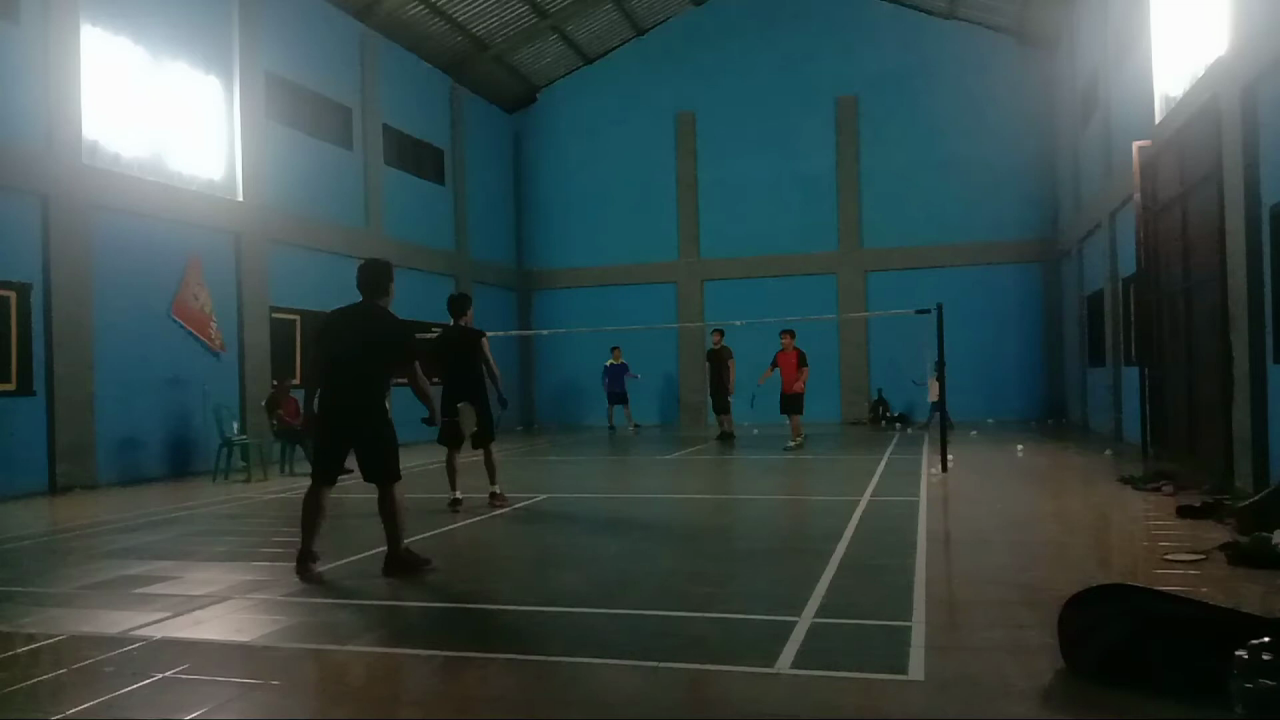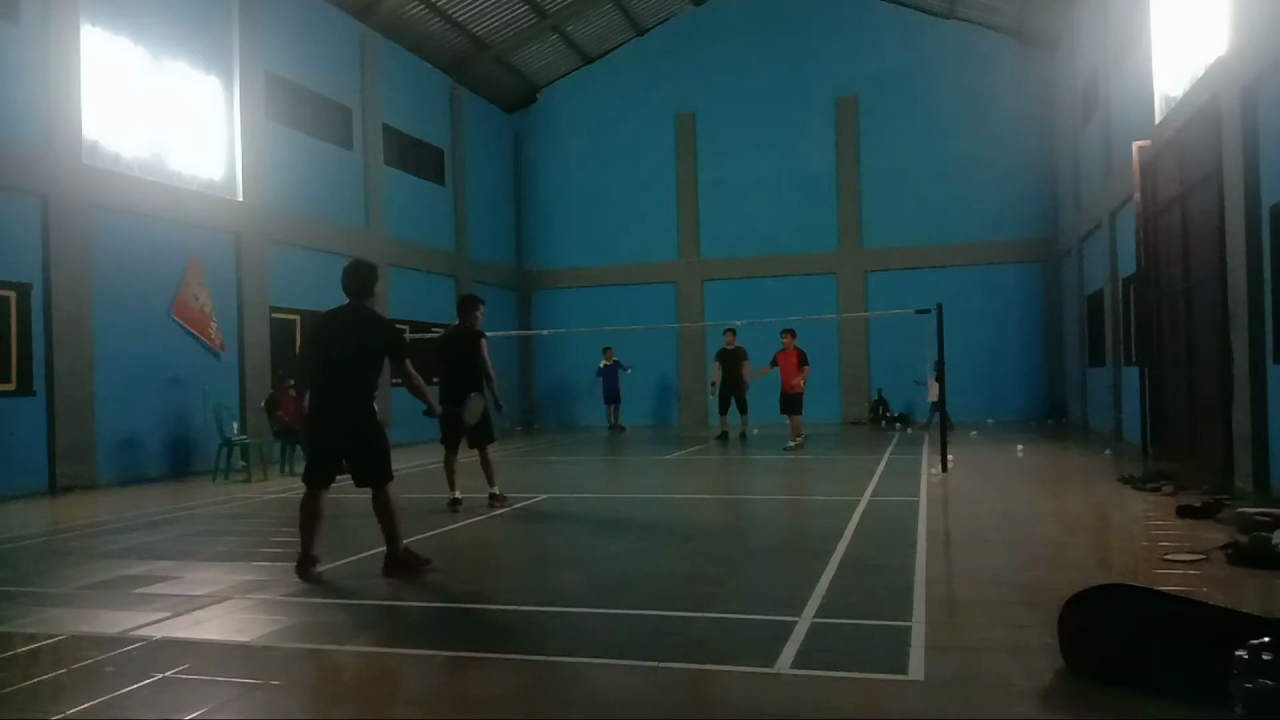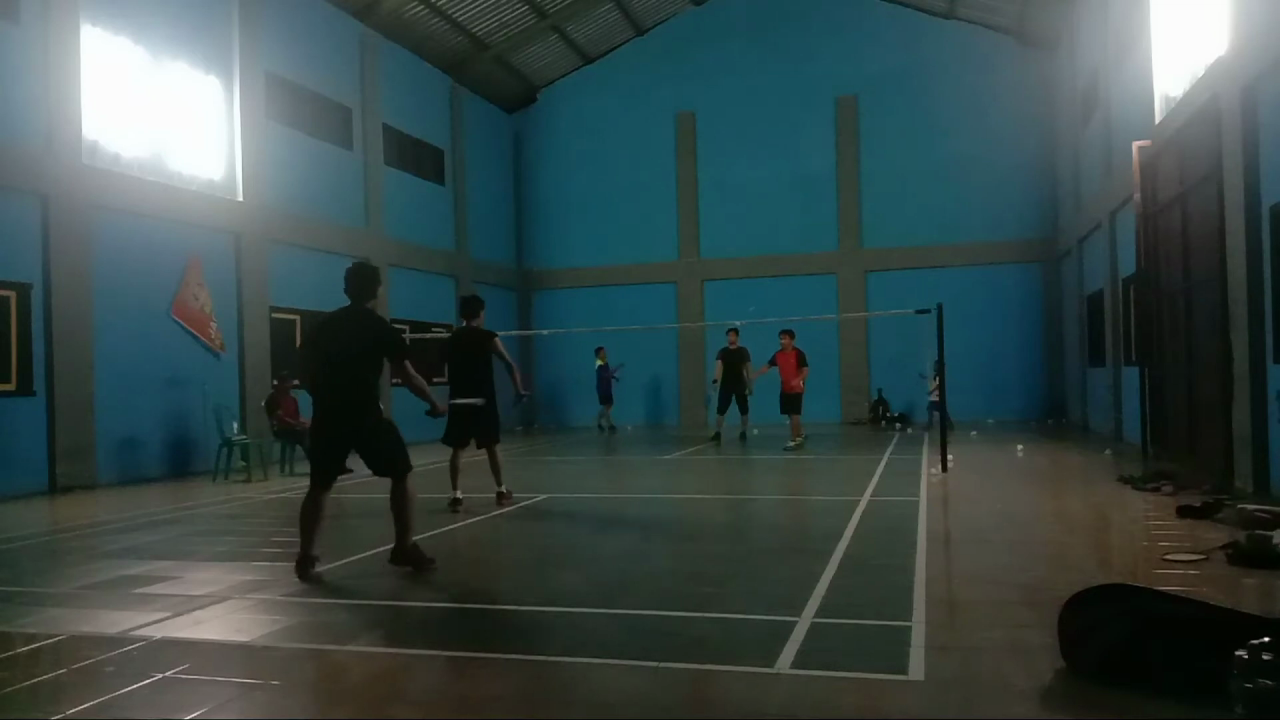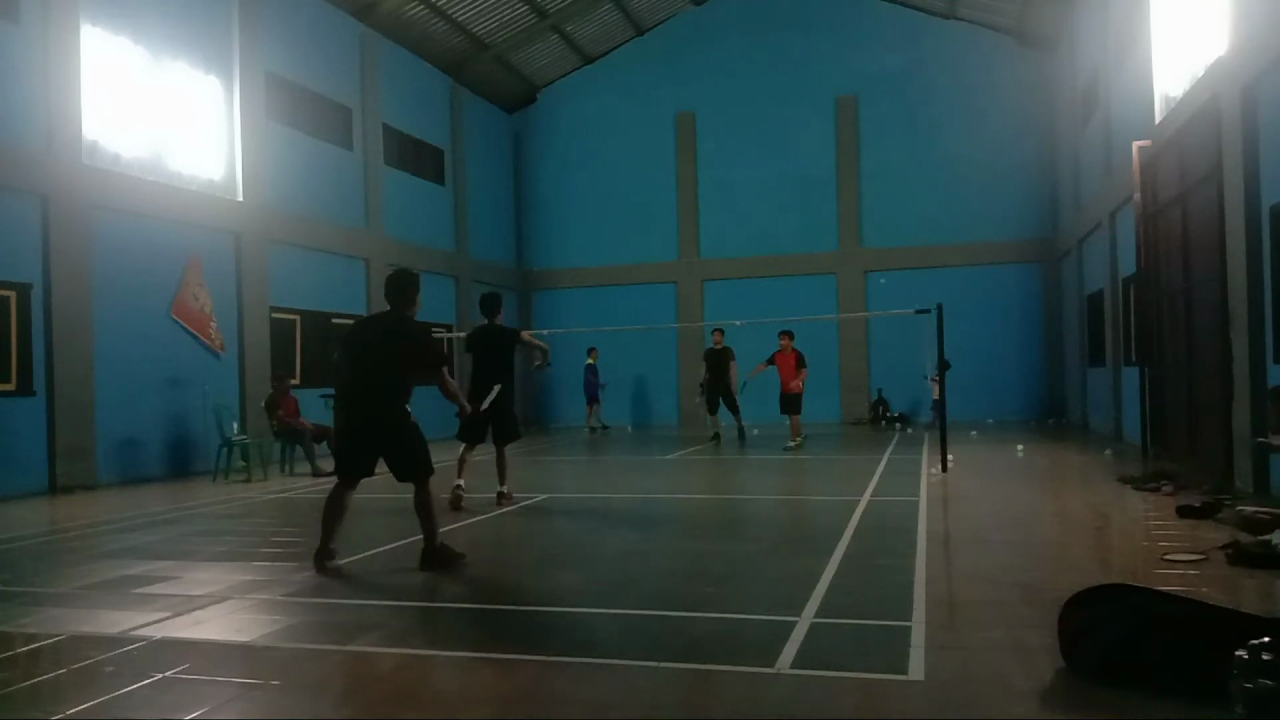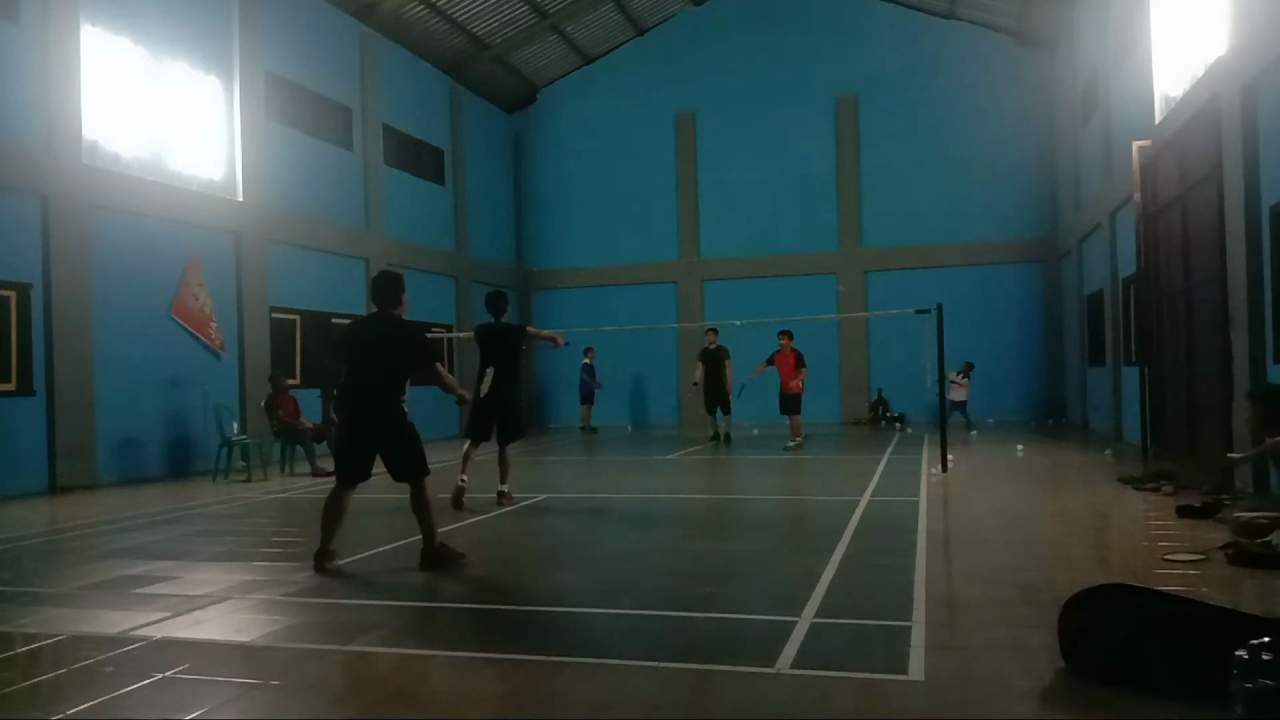
dt=0.5s
person 1, frame 1
left shoulder: (334, 319)
right shoulder: (394, 327)
left elbow: (316, 366)
right elbow: (415, 378)
left wrist: (310, 404)
right wrist: (432, 409)
left hip: (331, 411)
right hip: (371, 413)
left knee: (320, 483)
right knee: (387, 484)
left ankle: (306, 556)
right ankle: (397, 555)
person 1, frame 2
left shoulder: (324, 322)
right shoulder: (382, 327)
left elbow: (306, 369)
right elbow: (409, 376)
left wrist: (302, 405)
right wrist: (431, 404)
left hip: (322, 414)
right hip: (359, 415)
left knee: (315, 487)
right knee: (380, 485)
left ankle: (306, 559)
right ankle: (396, 555)
person 1, frame 3
left shoulder: (324, 326)
right shoulder: (380, 328)
left elbow: (306, 374)
right elbow: (408, 376)
right wrist: (434, 403)
left hip: (328, 416)
right hip: (366, 415)
left knee: (319, 487)
right knee: (400, 476)
left ankle: (306, 558)
right ankle: (404, 547)
person 1, frame 4
left shoulder: (361, 327)
right shoulder: (418, 334)
left elbow: (341, 373)
right elbow: (444, 383)
left wrist: (342, 410)
right wrist: (464, 406)
left hip: (356, 414)
right hip: (392, 415)
left knee: (346, 483)
right knee: (421, 481)
left ankle: (324, 550)
right ankle: (433, 550)
person 1, frame 5
left shoulder: (353, 330)
right shoulder: (409, 333)
left elbow: (335, 375)
right elbow: (442, 378)
left wrist: (330, 410)
right wrist: (461, 393)
left hip: (353, 416)
right hip: (390, 416)
left knee: (343, 486)
right knee: (417, 481)
left ankle: (324, 552)
right ankle: (432, 549)
person 2, frame 1
left shoulder: (440, 339)
right shoulder: (477, 336)
left elbow: (439, 371)
right elbow: (491, 368)
right wrist: (500, 394)
left hip: (451, 401)
right hip: (476, 399)
left knee: (453, 449)
right knee: (487, 447)
left ankle: (455, 496)
right ankle: (495, 492)
person 2, frame 2
left shoulder: (444, 338)
right shoulder: (476, 337)
left elbow: (442, 369)
right elbow: (487, 370)
right wrist: (496, 397)
left hip: (449, 401)
left knee: (451, 449)
right knee: (483, 448)
left ankle: (454, 496)
right ankle: (494, 493)
person 2, frame 3
left shoulder: (451, 340)
right shoulder: (488, 338)
left elbow: (449, 371)
right elbow: (510, 365)
right wrist: (518, 389)
left hip: (460, 402)
right hip: (483, 400)
left knee: (457, 449)
right knee: (491, 447)
left ankle: (456, 495)
right ankle: (501, 491)
person 2, frame 4
left shoulder: (473, 336)
right shoulder: (512, 334)
right elbow: (544, 347)
right wrist: (544, 361)
left hip: (478, 396)
right hip: (502, 397)
left knee: (469, 443)
right knee: (501, 446)
left ankle: (459, 483)
right ankle: (503, 491)
person 2, frame 5
left shoulder: (481, 331)
right shoulder: (518, 332)
right elbow: (552, 337)
right wrist: (559, 341)
left hip: (485, 394)
right hip: (508, 396)
left knee: (474, 441)
right knee: (503, 446)
left ankle: (462, 479)
right ankle: (503, 491)
